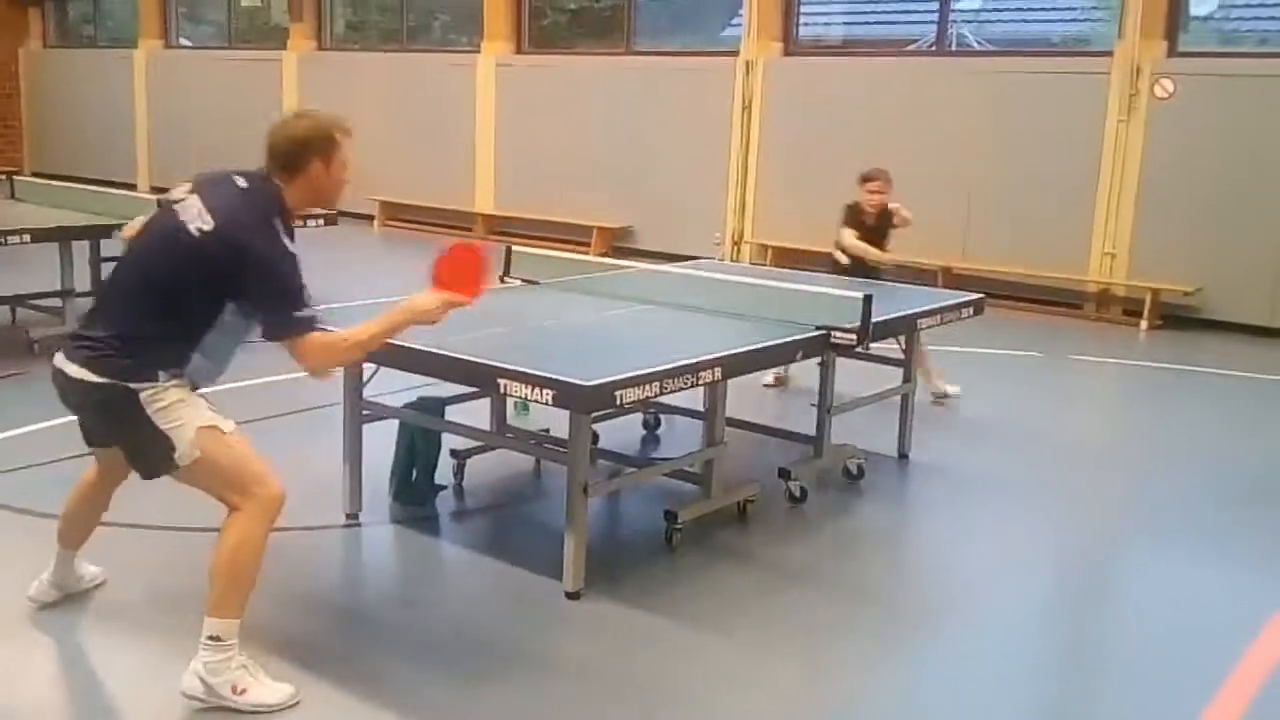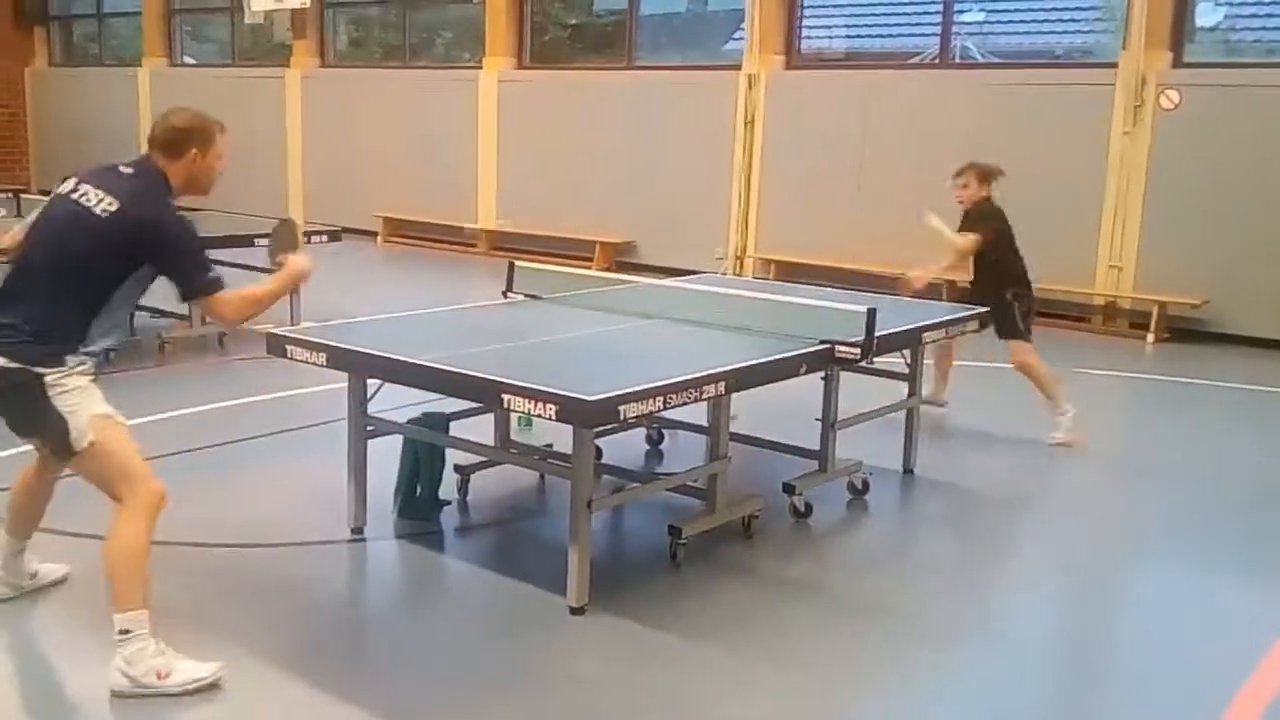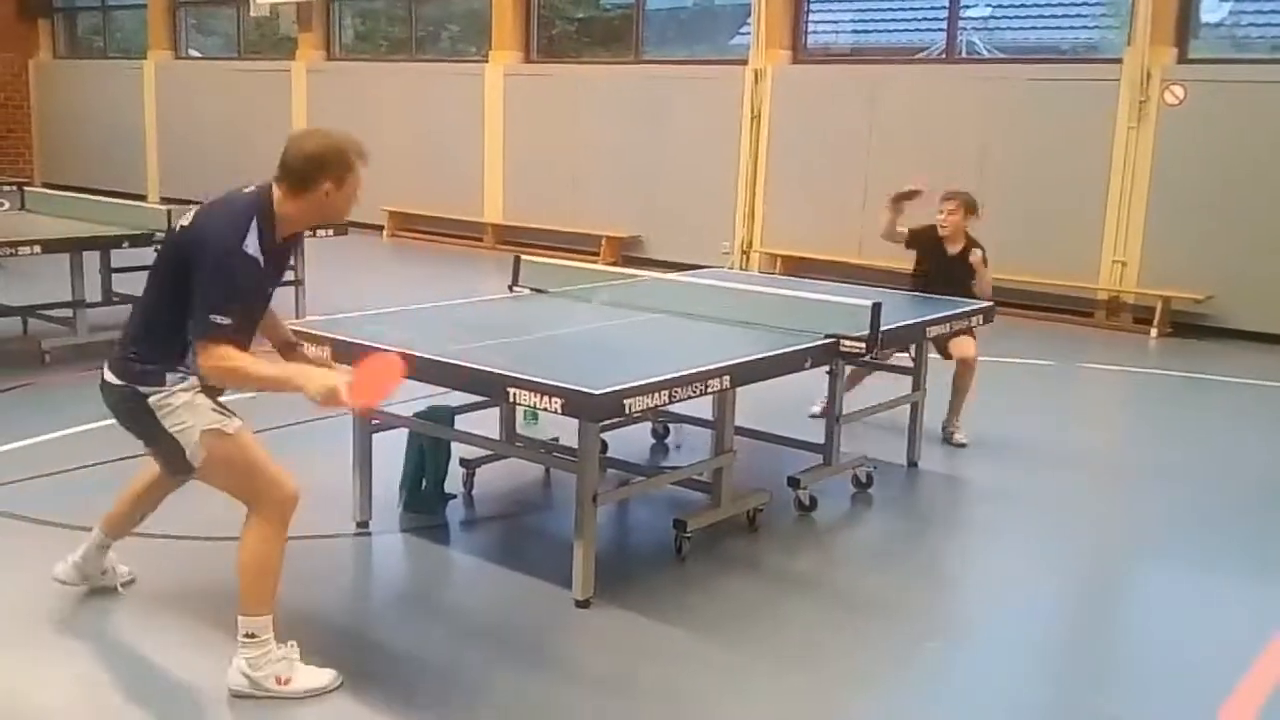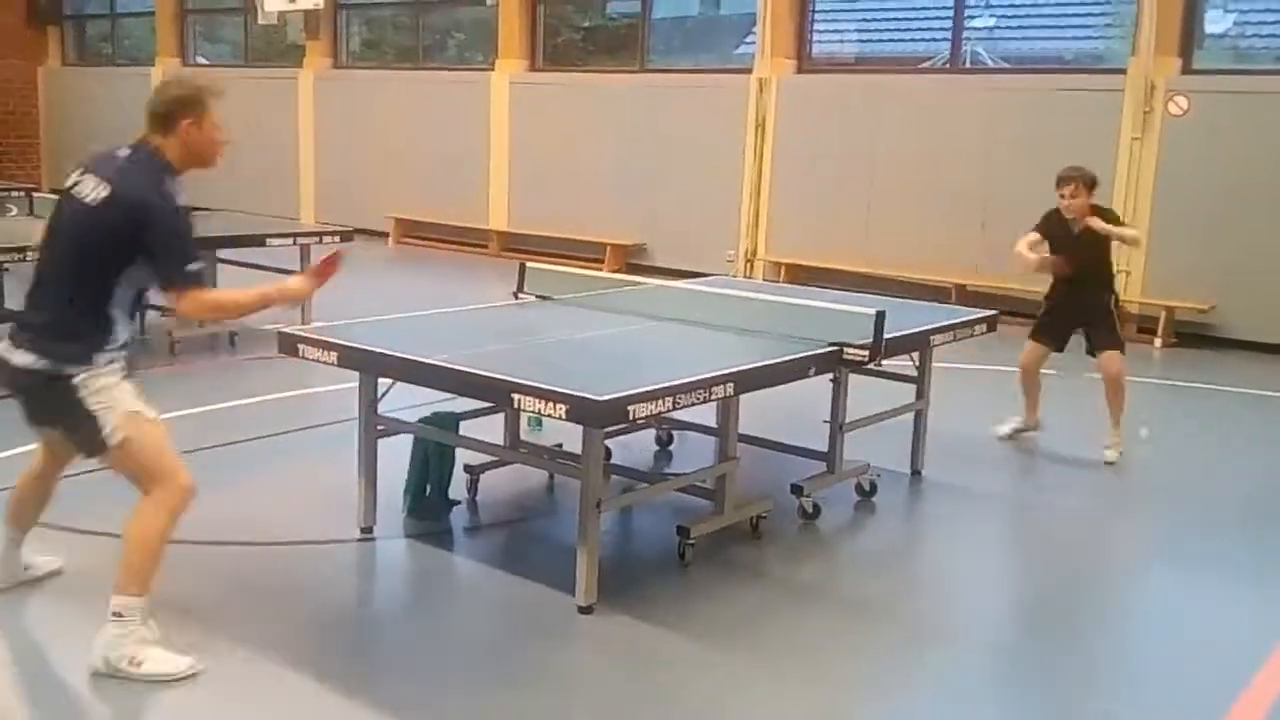
dt=0.7s
person 1, frame 1
left shoulder: (215, 185)
right shoulder: (262, 245)
left elbow: (135, 237)
right elbow: (318, 356)
right wrist: (410, 311)
left hip: (81, 362)
right hip: (132, 383)
left knee: (110, 467)
right knee: (258, 494)
left ankle: (59, 576)
right ankle: (216, 666)
person 1, frame 2
left shoulder: (90, 180)
right shoulder: (161, 222)
right elbow: (227, 310)
right wrist: (290, 276)
left knee: (51, 455)
right knee: (142, 492)
right ankle: (137, 656)
person 1, frame 3
left shoulder: (264, 215)
right shoulder: (232, 244)
right elbow: (215, 362)
left wrist: (291, 345)
right wrist: (306, 378)
left hip: (157, 372)
right hip: (155, 386)
left knee: (175, 468)
right knee: (275, 496)
left ankle: (88, 561)
right ankle: (256, 659)
person 1, frame 4
left shoulder: (103, 167)
right shoulder: (155, 203)
right elbow: (198, 307)
left wrist: (124, 287)
right wrist: (279, 292)
right hip: (72, 366)
left knee: (56, 452)
right knee: (169, 484)
right ankle: (121, 637)
person 2, frame 1
left shoulder: (887, 214)
right shoulder: (852, 212)
left elbow: (906, 222)
right elbow: (847, 241)
left wrist: (902, 214)
right wrist: (878, 255)
left hip: (872, 278)
right hip: (844, 277)
left ankle: (935, 383)
right ankle: (782, 368)
person 2, frame 2
left shoulder: (990, 215)
right shoulder: (972, 215)
left elbow: (963, 245)
right elbow: (960, 255)
left wrist: (941, 226)
right wrist: (929, 273)
left hip: (1011, 293)
right hip: (983, 291)
left knee: (1021, 357)
left ankle: (1063, 411)
right ankle: (937, 392)
person 2, frame 3
left shoulder: (975, 251)
right shoulder: (926, 236)
left elbow: (984, 295)
right elbow: (888, 235)
left wrist: (980, 268)
right wrist: (893, 209)
left knee: (968, 355)
left ankle: (952, 422)
person 2, frame 4
left shoulder: (1106, 217)
right shoulder: (1053, 219)
left elbow: (1135, 238)
right elbow: (1023, 244)
left wrist: (1102, 227)
right wrist: (1031, 258)
left hip: (1100, 304)
right hip: (1061, 301)
left knee: (1113, 370)
right knee: (1028, 363)
left ankle: (1115, 436)
right ankle: (1030, 417)
